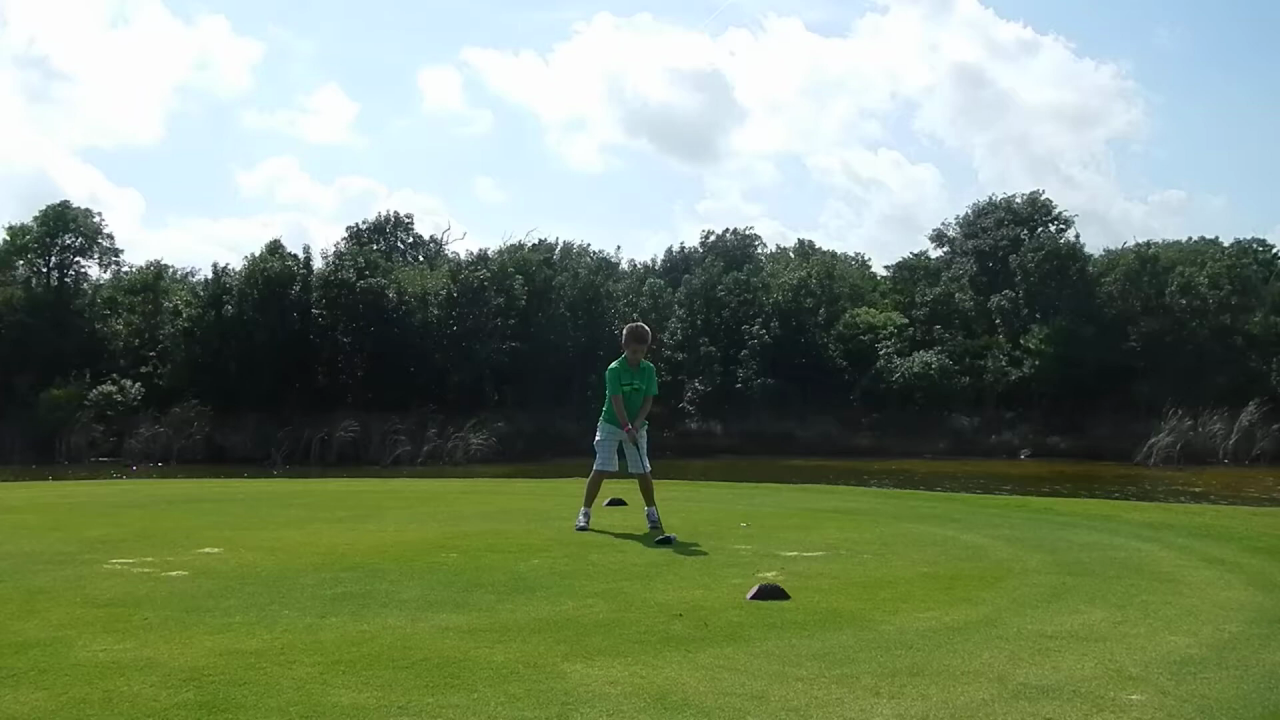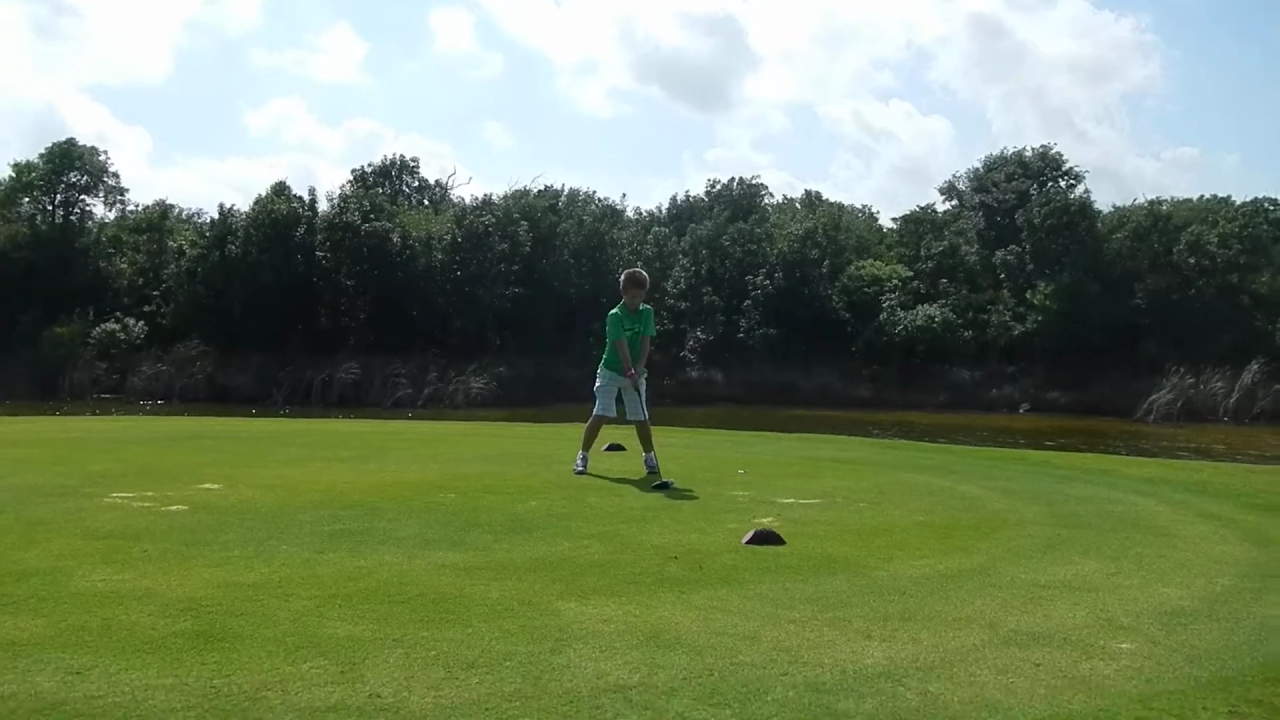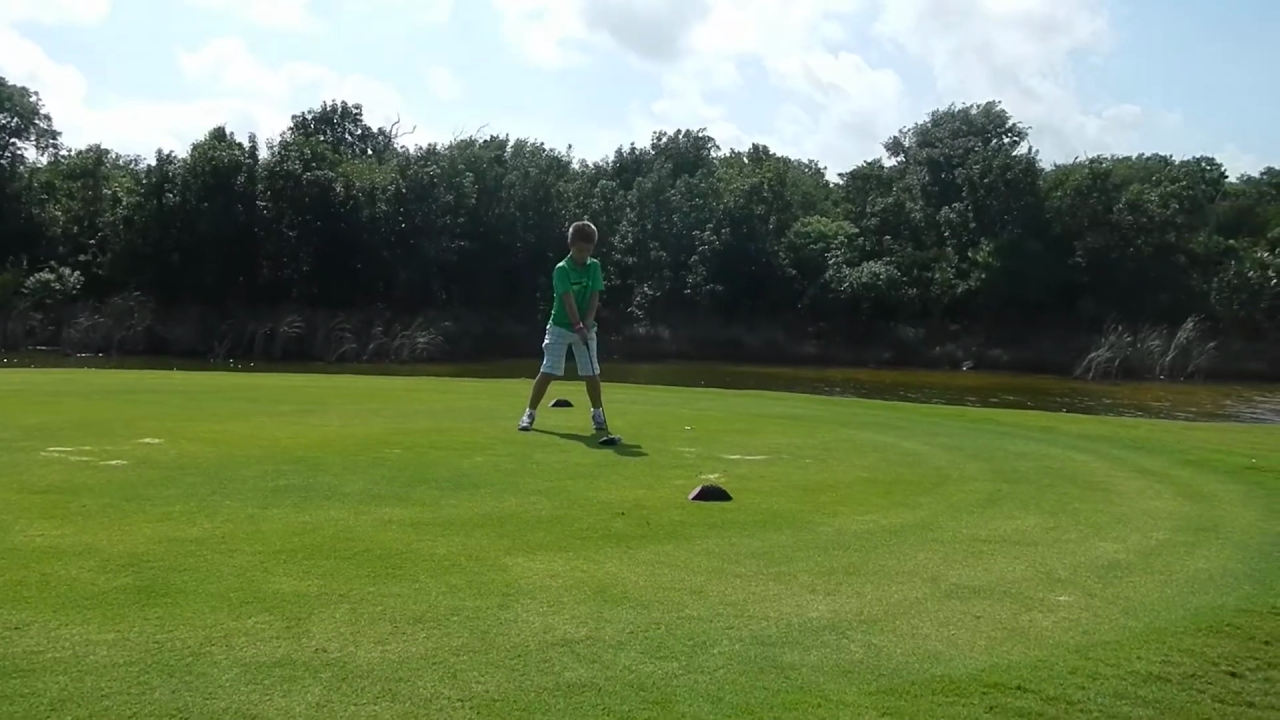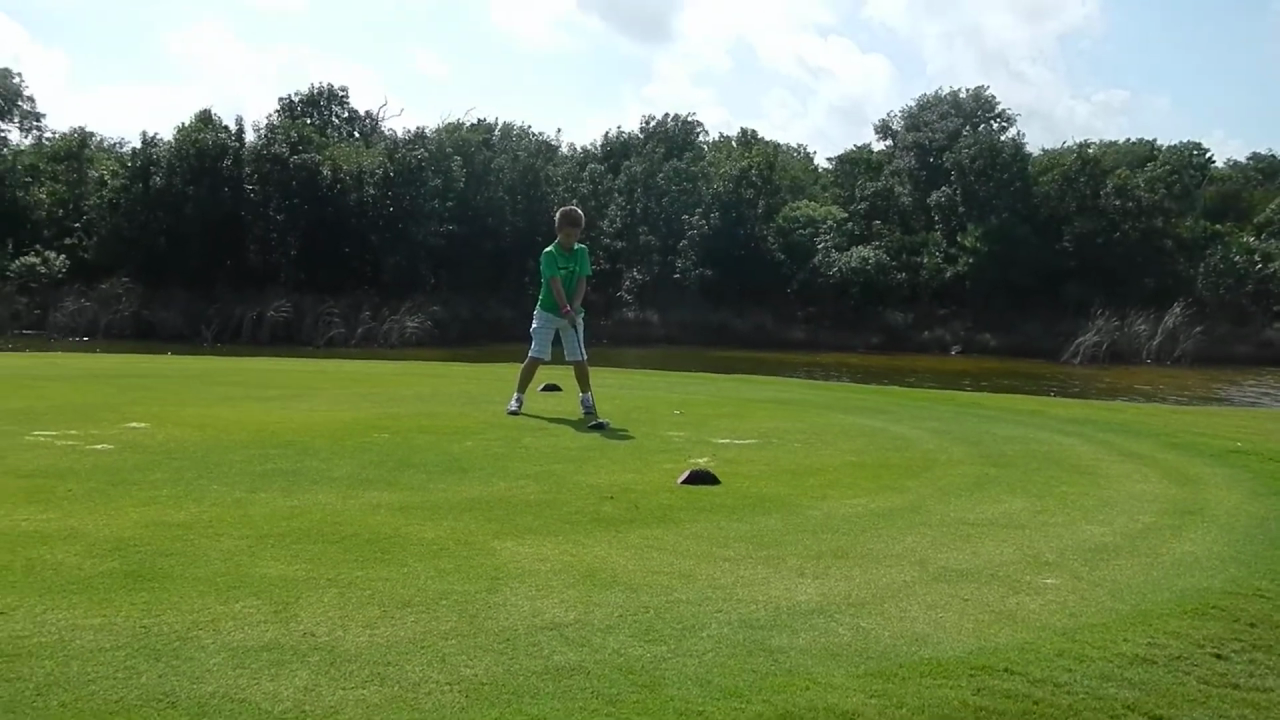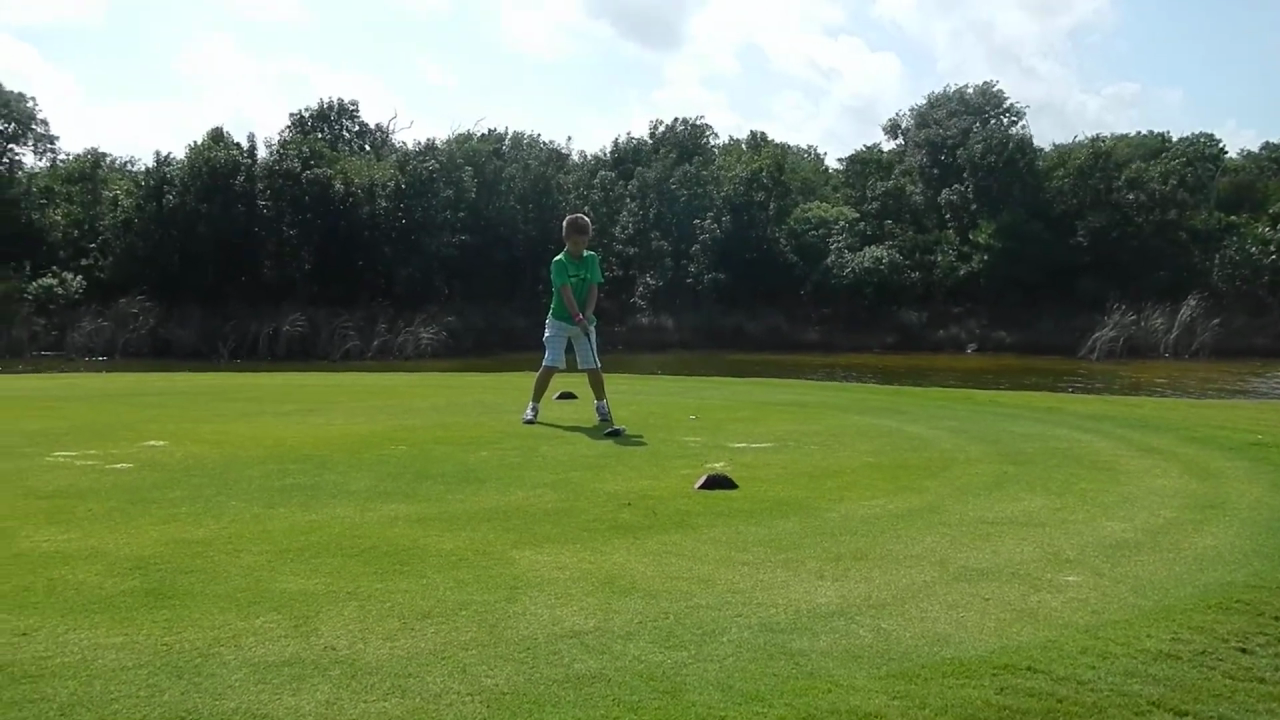
dt=0.7s
person 1, frame 1
left shoulder: (649, 369)
right shoulder: (614, 369)
left elbow: (648, 401)
right elbow: (617, 402)
left wrist: (637, 424)
right wrist: (627, 427)
left hip: (636, 426)
right hip: (611, 425)
left knee: (643, 471)
right knee: (601, 469)
left ankle: (652, 512)
right ankle: (585, 512)
person 1, frame 2
left shoulder: (647, 312)
right shoulder: (614, 316)
left elbow: (645, 344)
right elbow: (621, 346)
left wrist: (638, 370)
right wrist: (629, 372)
left hip: (635, 373)
right hip: (611, 371)
left knee: (641, 418)
right knee: (600, 415)
left ankle: (649, 457)
right ankle: (582, 456)
person 1, frame 3
left shoulder: (594, 266)
right shoulder: (562, 269)
left elbow: (594, 298)
right elbow: (569, 301)
left wrist: (587, 324)
right wrist: (578, 326)
left hip: (585, 328)
right hip: (560, 327)
left knee: (591, 373)
right knee: (548, 372)
left ankle: (597, 414)
right ankle: (530, 413)
person 1, frame 4
left shoulder: (582, 252)
right shoulder: (549, 254)
left elbow: (582, 282)
right elbow: (556, 285)
left wrist: (574, 307)
right wrist: (565, 309)
left hip: (572, 312)
right hip: (548, 312)
left knee: (579, 358)
right knee: (536, 356)
left ankle: (586, 398)
right ankle: (518, 397)
person 1, frame 5
left shoulder: (591, 259)
right shoulder: (558, 263)
left elbow: (593, 289)
right elbow: (566, 293)
left wrist: (587, 314)
right wrist: (577, 318)
left hip: (584, 320)
right hip: (560, 320)
left knee: (592, 366)
right knee: (550, 365)
left ankle: (601, 405)
right ankle: (533, 406)
